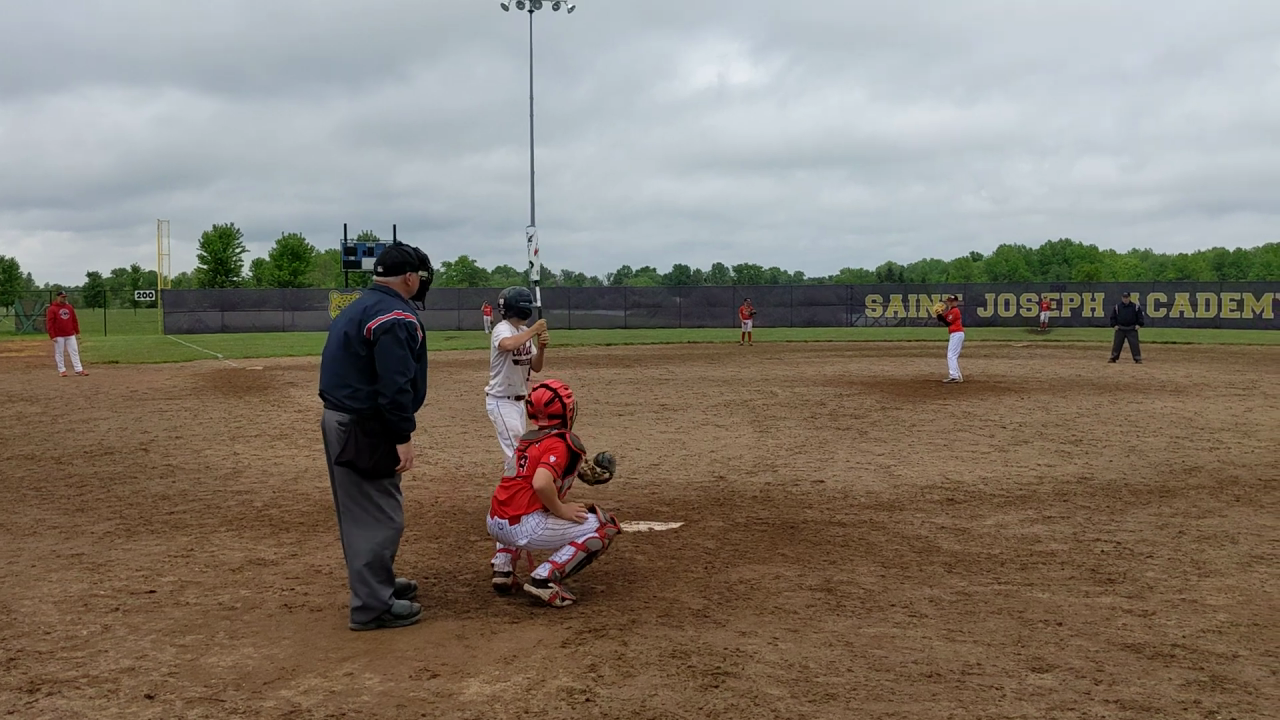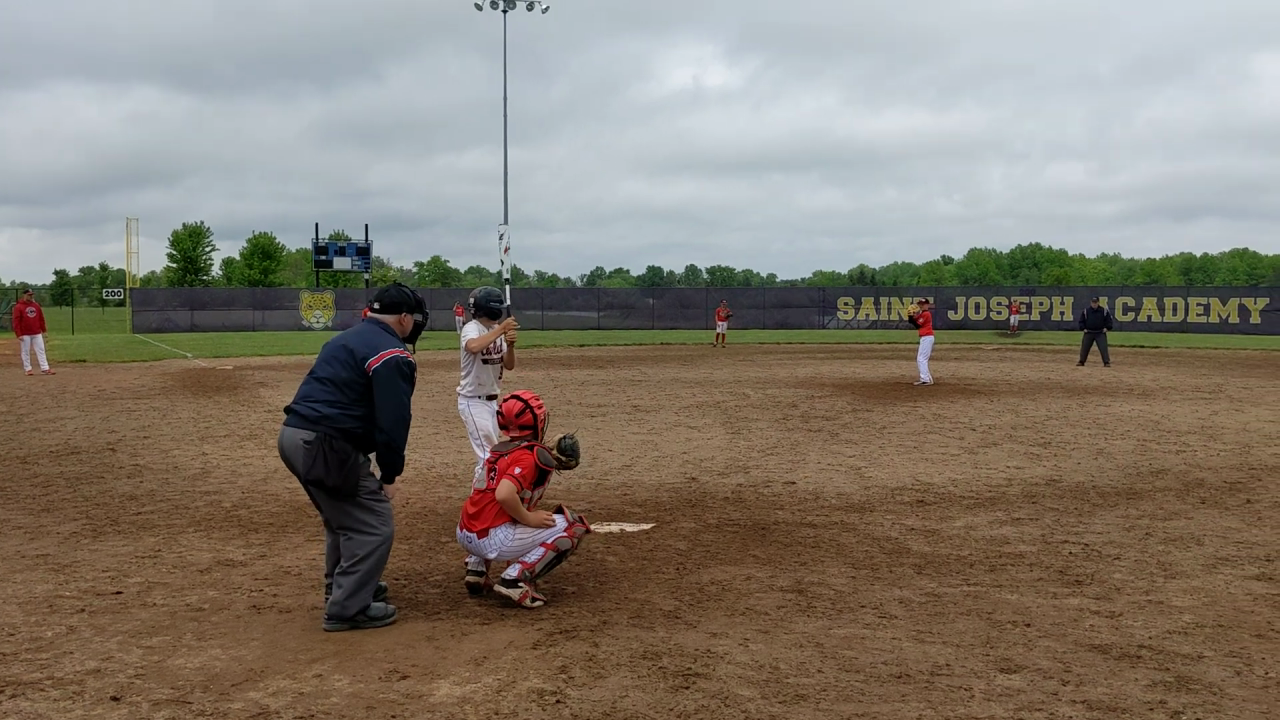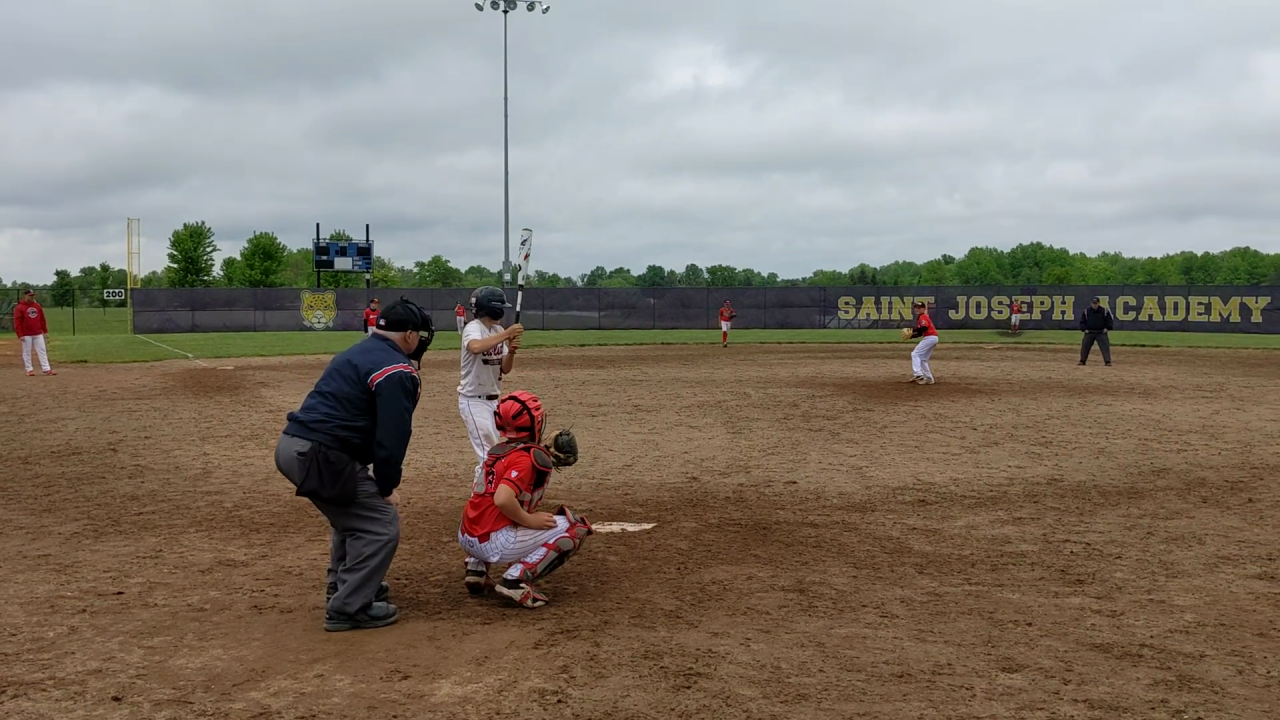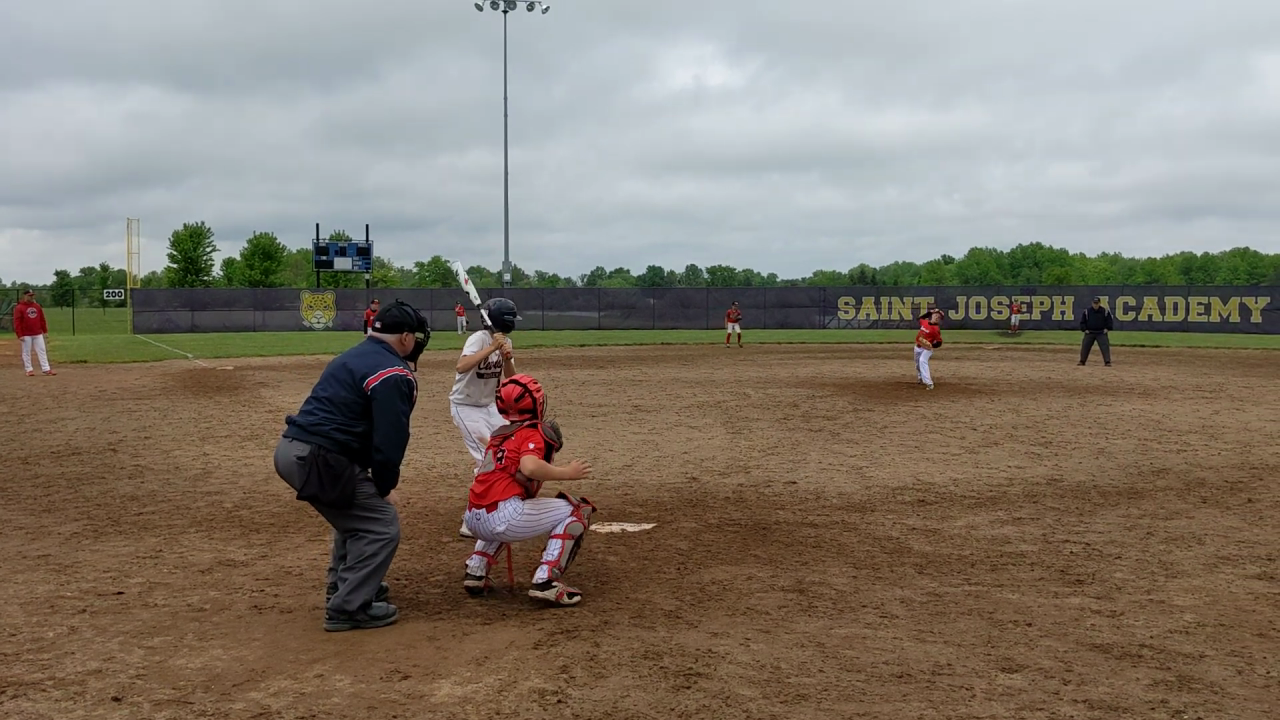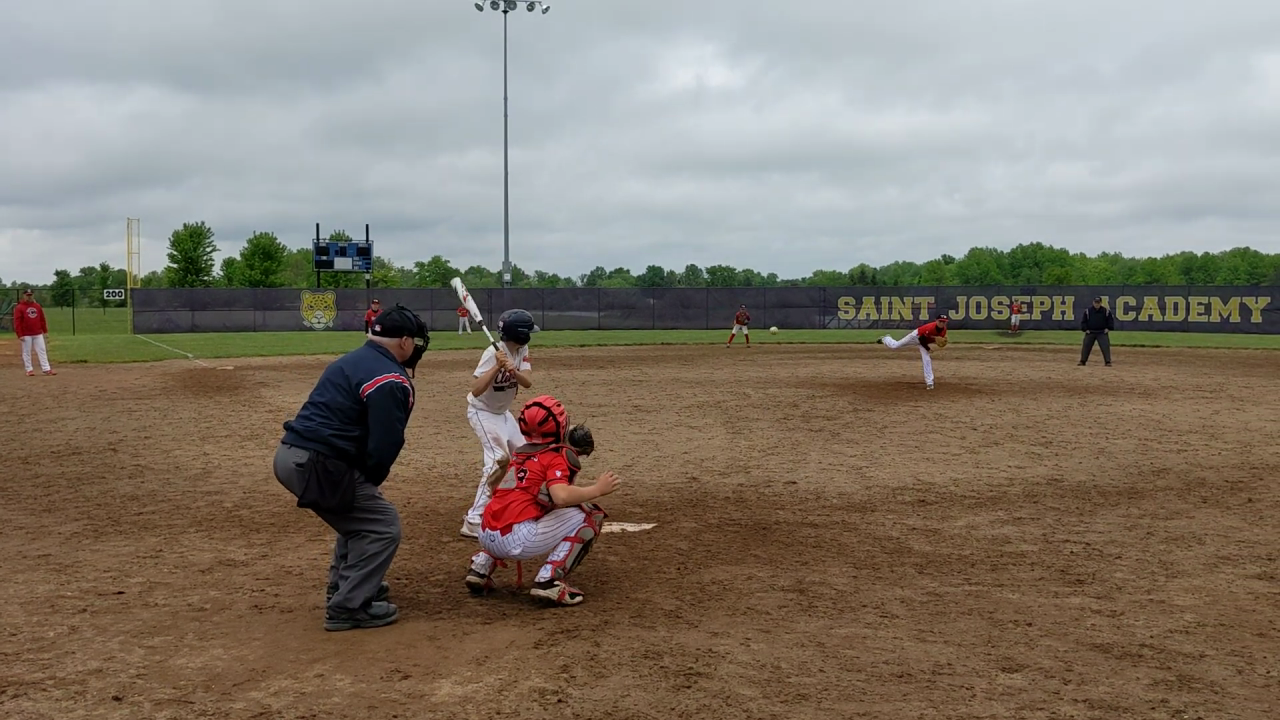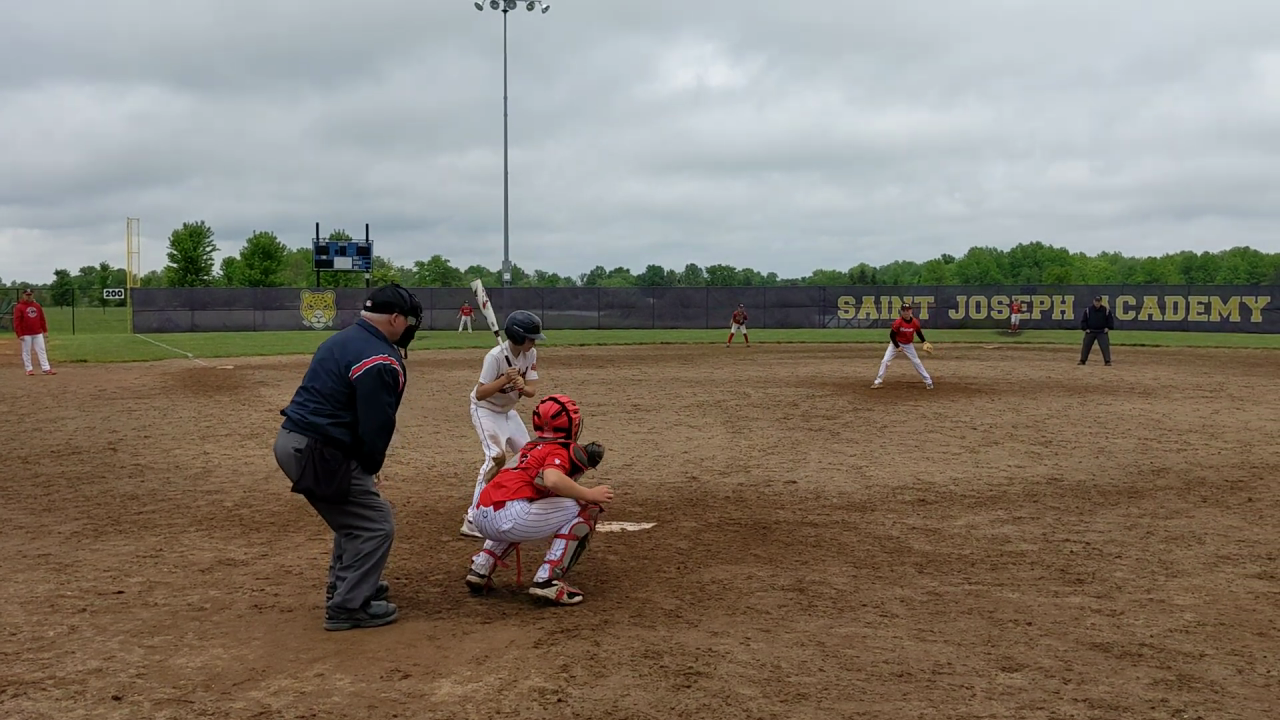
dt=0.5s
person 1, frame 1
left shoulder: (354, 309)
right shoulder: (395, 317)
right elbow: (395, 385)
right wrist: (403, 437)
left hip: (337, 418)
right hip: (365, 427)
left knee: (359, 511)
right knee: (378, 514)
left ankle: (374, 582)
right ankle: (372, 606)
person 1, frame 2
left shoulder: (346, 338)
right shoulder: (392, 355)
right elbow: (392, 421)
right wrist: (389, 475)
left hip: (294, 434)
right hip: (324, 445)
left knee: (345, 514)
right knee: (374, 524)
left ankle: (343, 586)
right ankle: (347, 608)
person 1, frame 3
left shoulder: (356, 353)
right shoulder: (397, 371)
right elbow: (392, 435)
right wrist: (387, 486)
left hip: (293, 444)
right hip: (321, 455)
left knee: (354, 513)
right knee: (381, 524)
left ankle: (344, 586)
right ankle: (348, 608)
person 1, frame 4
left shoulder: (352, 357)
right shoulder: (395, 375)
right elbow: (390, 440)
right wrist: (385, 487)
left hip: (292, 448)
right hip: (318, 459)
left knee: (358, 514)
right knee: (382, 525)
left ankle: (344, 588)
right ankle: (348, 608)
person 1, frame 5
left shoulder: (350, 361)
right shoulder: (391, 381)
right elbow: (385, 445)
left wrist: (366, 484)
right wrist: (372, 481)
left hip: (291, 454)
right hip: (316, 465)
left knee: (360, 513)
right knee: (383, 525)
left ankle: (344, 587)
right ankle: (349, 606)
person 1, frame 6
left shoulder: (341, 340)
right shoulder: (381, 361)
right elbow: (377, 426)
left wrist: (362, 469)
right wrist: (370, 469)
left hip: (294, 439)
right hip: (319, 452)
left knee: (353, 516)
right knee: (375, 522)
left ankle: (346, 588)
right ankle: (348, 607)
person 2, frame 1
left shoulder: (529, 439)
right shoulder: (562, 443)
right elbow: (540, 484)
left wrist: (579, 468)
right wrist: (560, 509)
left hip: (496, 523)
right hip: (524, 528)
right knee: (605, 527)
left ankle: (503, 568)
right ankle: (546, 579)
person 2, frame 2
left shoulder: (500, 449)
right shoulder: (530, 455)
right elbow: (504, 494)
right wrist: (528, 518)
left hip: (465, 534)
right hip: (493, 540)
right knee: (574, 526)
left ankle: (477, 569)
right ankle: (516, 579)
person 2, frame 3
left shoulder: (498, 451)
right shoulder: (525, 458)
right elbow: (502, 500)
right wrist: (530, 521)
left hip: (467, 538)
right hip: (494, 544)
right knee: (576, 527)
left ankle: (477, 569)
right ankle: (518, 580)
person 2, frame 4
left shoulder: (499, 434)
right shoulder: (534, 433)
right elbow: (530, 468)
right wrist: (567, 473)
left hip: (475, 518)
right hip: (503, 517)
right knee: (577, 511)
left ankle: (477, 571)
right ankle: (547, 581)
person 2, frame 5
left shoulder: (519, 453)
right shoulder: (557, 457)
right elbow: (561, 496)
right wrist: (597, 489)
left hip: (487, 538)
right hip: (517, 540)
right knee: (590, 515)
left ankle: (481, 569)
right ankle: (549, 581)
person 2, frame 6
left shoulder: (533, 446)
right shoulder: (561, 449)
right elbow: (554, 481)
left wrist: (579, 456)
right wrist: (589, 494)
left hip: (484, 516)
right hip: (508, 514)
right knee: (586, 511)
left ankle: (481, 569)
right ankle: (548, 581)
person 3, frame 1
left shoulder: (524, 332)
right shoulder: (502, 329)
left elbow: (536, 367)
right elbow: (508, 345)
left wrist: (541, 347)
right wrist: (533, 330)
left hip: (518, 401)
right hip: (502, 402)
left knee: (517, 452)
right knee: (516, 454)
person 3, frame 2
left shoulder: (496, 331)
right shoulder: (471, 328)
left elbow: (509, 365)
right elbow: (474, 347)
left wrist: (510, 345)
right wrist: (501, 329)
left hip: (491, 401)
right hip: (473, 402)
left knee: (490, 453)
right knee: (488, 455)
person 3, frame 3
left shoulder: (498, 331)
right shoulder: (473, 328)
left elbow: (505, 369)
right elbow: (475, 347)
left wrist: (511, 351)
right wrist: (507, 334)
left hip: (492, 400)
right hip: (474, 402)
right knee: (488, 457)
person 3, frame 4
left shoulder: (504, 341)
right shoulder: (478, 339)
left elbow: (511, 376)
right elbow: (461, 367)
left wrist: (507, 359)
right wrist: (492, 348)
left hip: (488, 406)
right hip: (465, 407)
person 3, frame 5
left shoulder: (522, 350)
right shoulder: (493, 353)
left elbow: (528, 382)
right elbow: (475, 390)
left wrist: (513, 370)
right wrist: (497, 367)
left hip: (502, 412)
right hip: (483, 412)
right knee: (498, 459)
right ankle: (474, 522)
person 3, frame 6
left shoulder: (531, 354)
right shoulder: (496, 356)
left elbow: (531, 390)
right elbow: (479, 394)
left wrist: (520, 386)
right wrist: (504, 379)
left hip: (507, 411)
right hip: (485, 410)
right knee: (497, 457)
right ankle: (474, 522)
